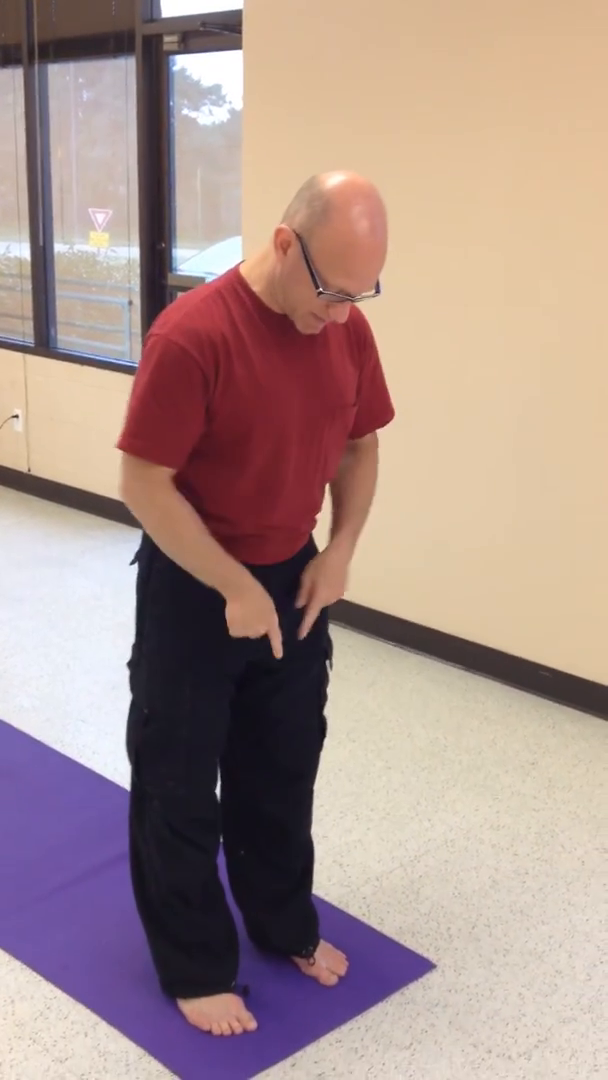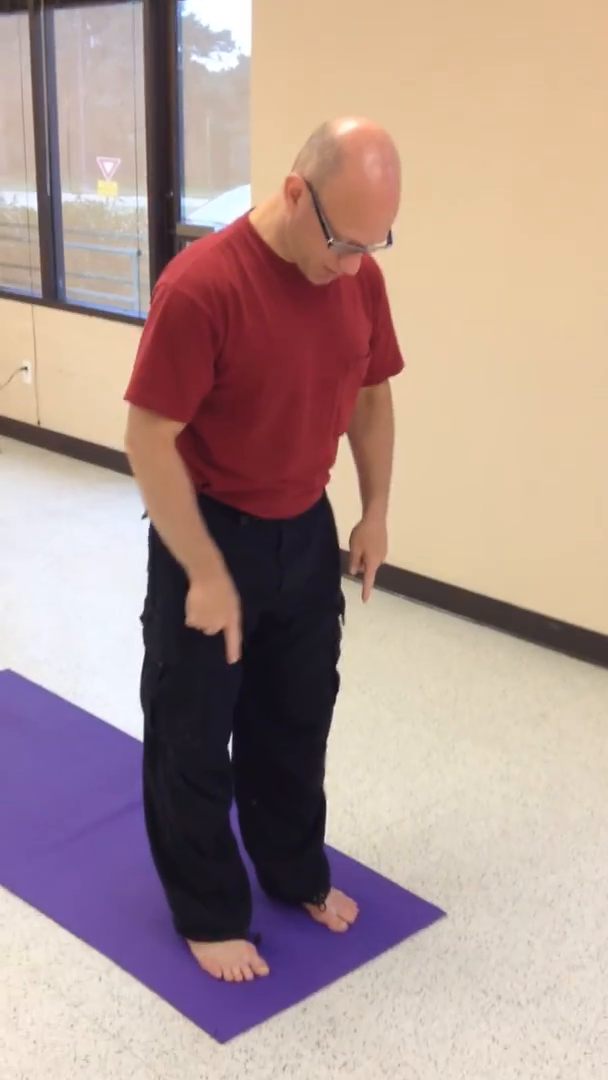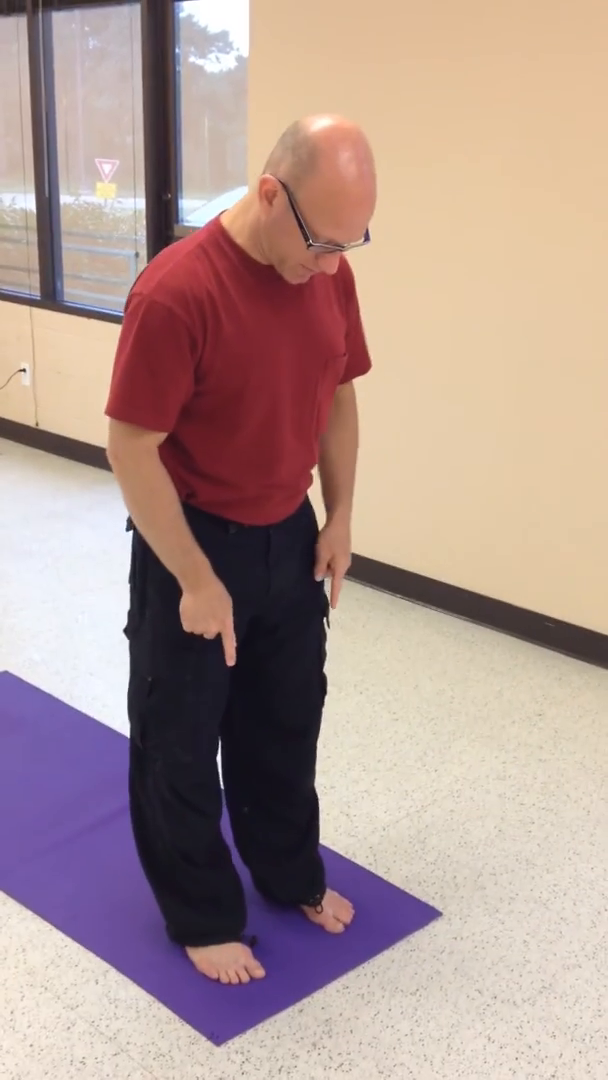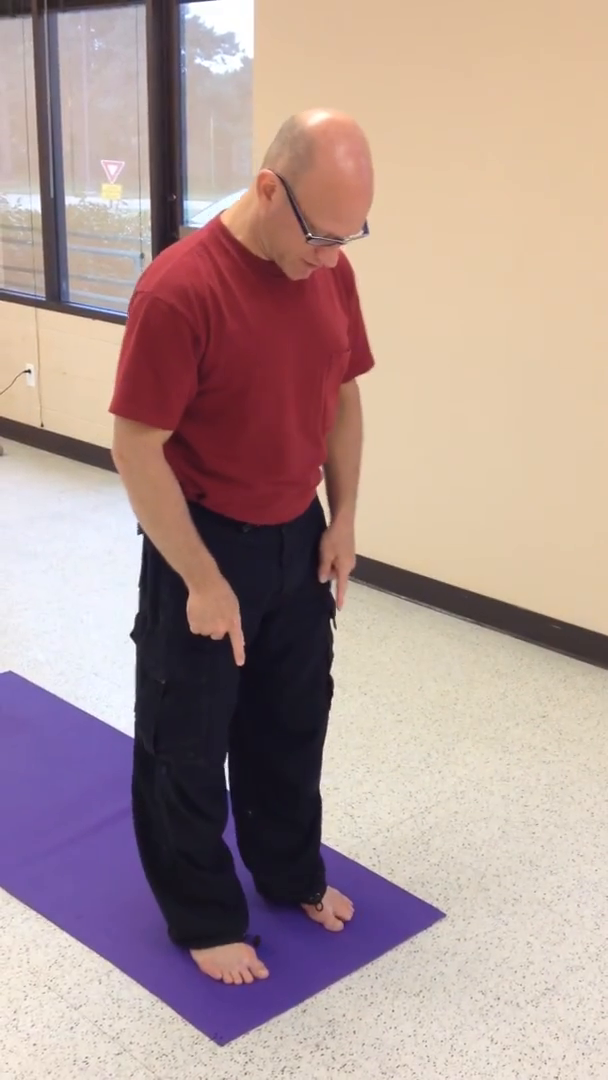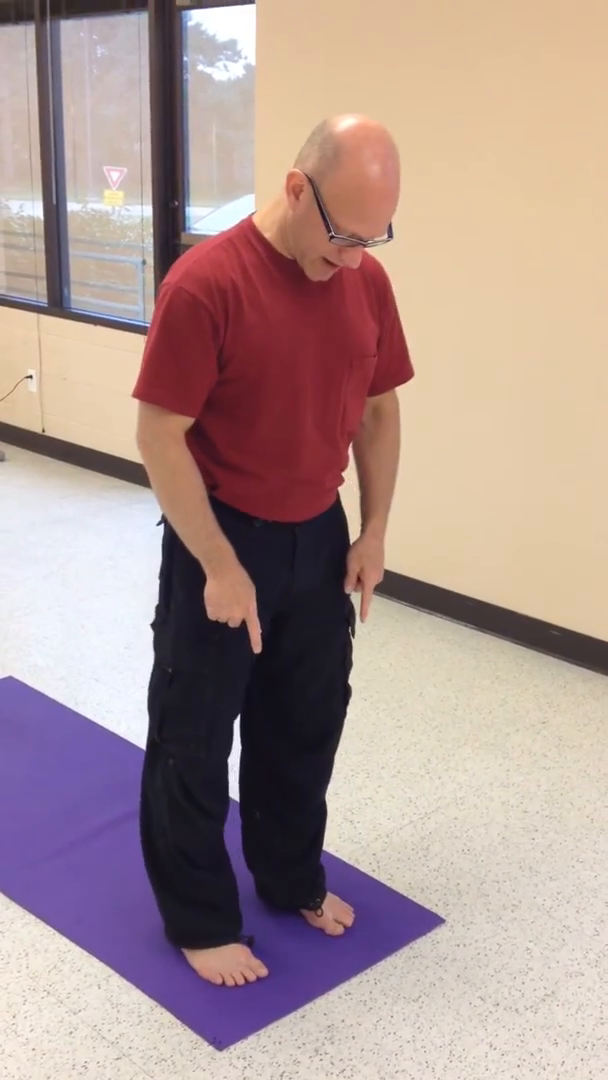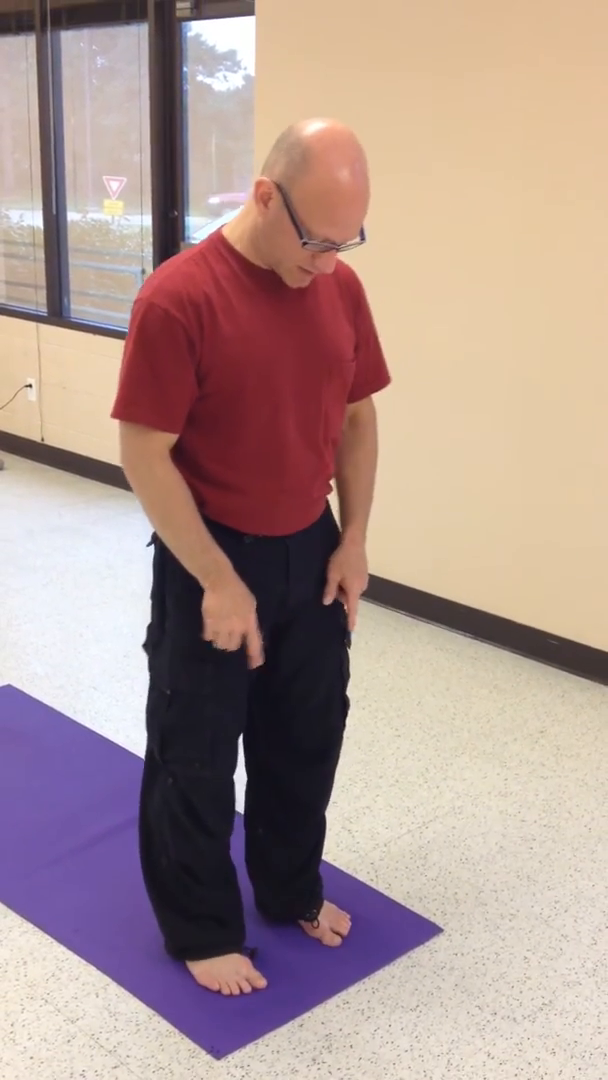
dt=0.4s
person 1, frame 1
left shoulder: (348, 329)
right shoulder: (192, 334)
left elbow: (360, 444)
right elbow: (144, 485)
left wrist: (339, 550)
right wrist: (234, 587)
left hip: (292, 581)
right hip: (193, 589)
left knee: (283, 767)
right knee: (179, 782)
left ankle: (285, 924)
right ankle: (195, 966)
person 1, frame 2
left shoulder: (360, 278)
right shoulder: (201, 284)
left elbow: (372, 396)
right elbow: (150, 439)
left wrist: (374, 513)
right wrist: (206, 575)
left hip: (306, 531)
right hip: (209, 536)
left knee: (298, 719)
right knee: (193, 735)
left ankle: (296, 871)
right ankle: (209, 913)
person 1, frame 3
left shoulder: (330, 276)
right shoulder: (175, 292)
right elbow: (131, 450)
left wrist: (338, 517)
right wrist: (197, 581)
left hip: (291, 539)
right hip: (193, 548)
left knee: (287, 721)
right knee: (180, 742)
left ankle: (291, 874)
right ankle: (201, 916)
person 1, frame 4
left shoulder: (331, 274)
right shoulder: (178, 290)
right elbow: (137, 450)
left wrist: (342, 517)
right wrist: (203, 581)
left hip: (299, 541)
right hip: (202, 550)
left knee: (293, 723)
right knee: (187, 743)
left ankle: (292, 874)
right ankle: (203, 918)
person 1, frame 5
left shoulder: (367, 282)
right shoulder: (205, 282)
left elbow: (379, 410)
right elbow: (160, 436)
left wrist: (372, 531)
right wrist: (220, 567)
left hip: (318, 538)
right hip: (219, 544)
left knee: (306, 724)
right knee: (193, 739)
left ankle: (291, 877)
right ankle: (200, 918)
person 1, frame 6
left shoulder: (341, 286)
right shoulder: (177, 299)
right elbow: (146, 455)
left wrist: (353, 539)
right wrist: (221, 582)
left hip: (313, 554)
right hip: (212, 562)
left knee: (308, 736)
right knee: (195, 756)
left ankle: (292, 890)
right ankle: (201, 930)
